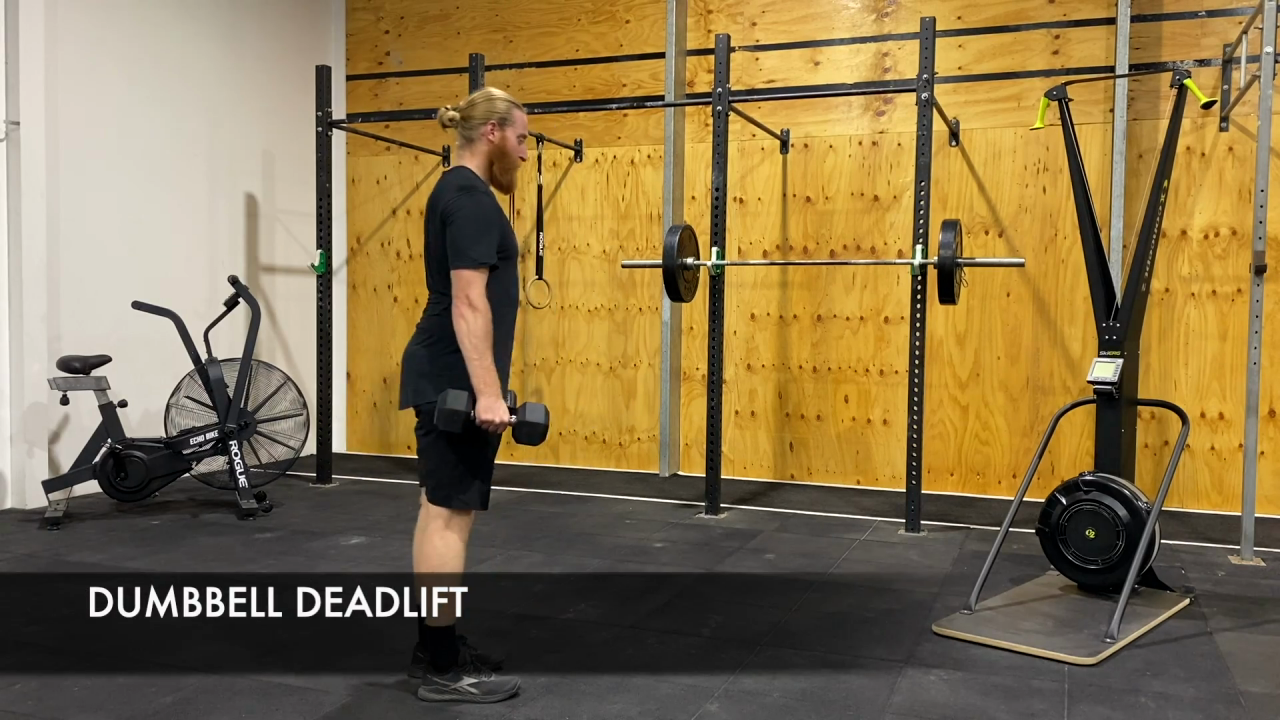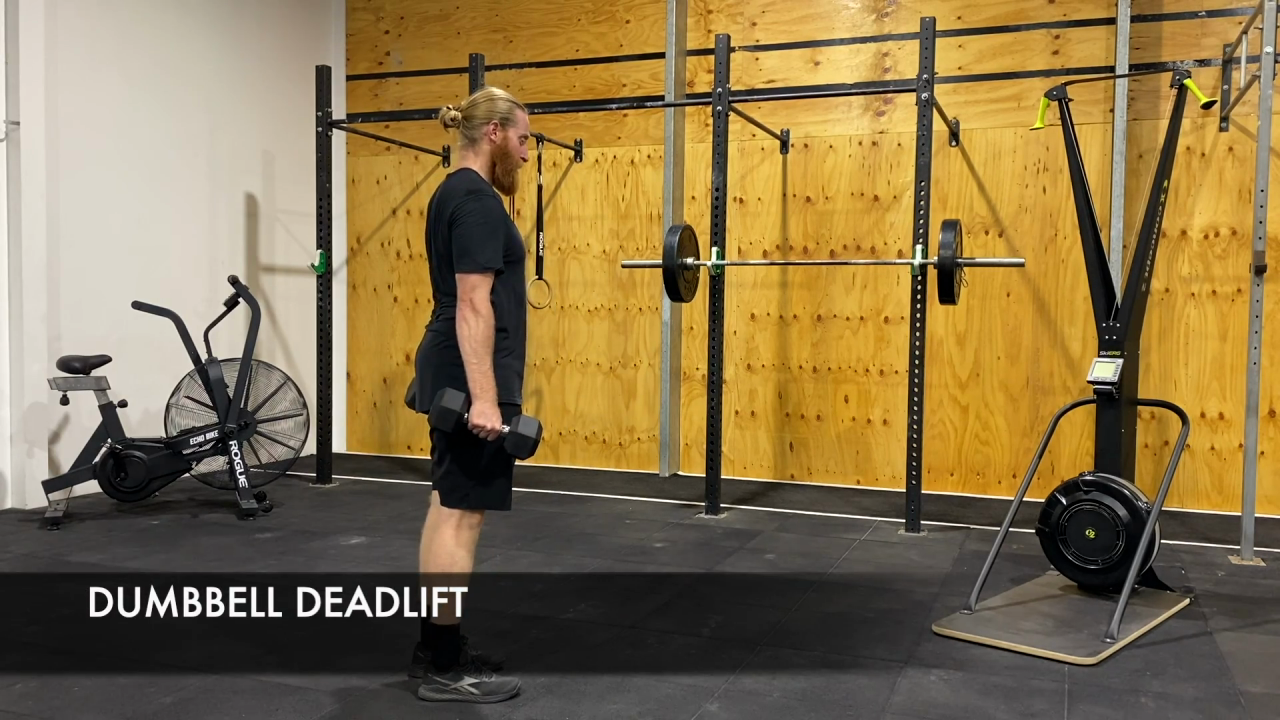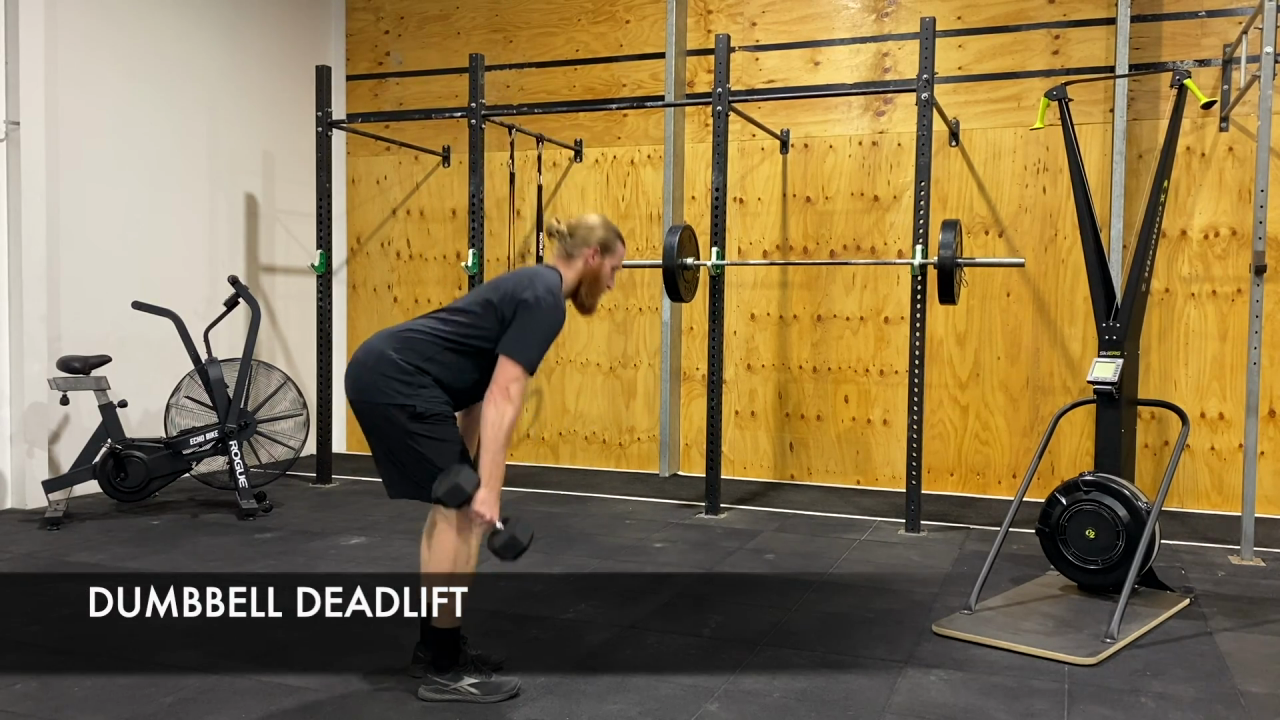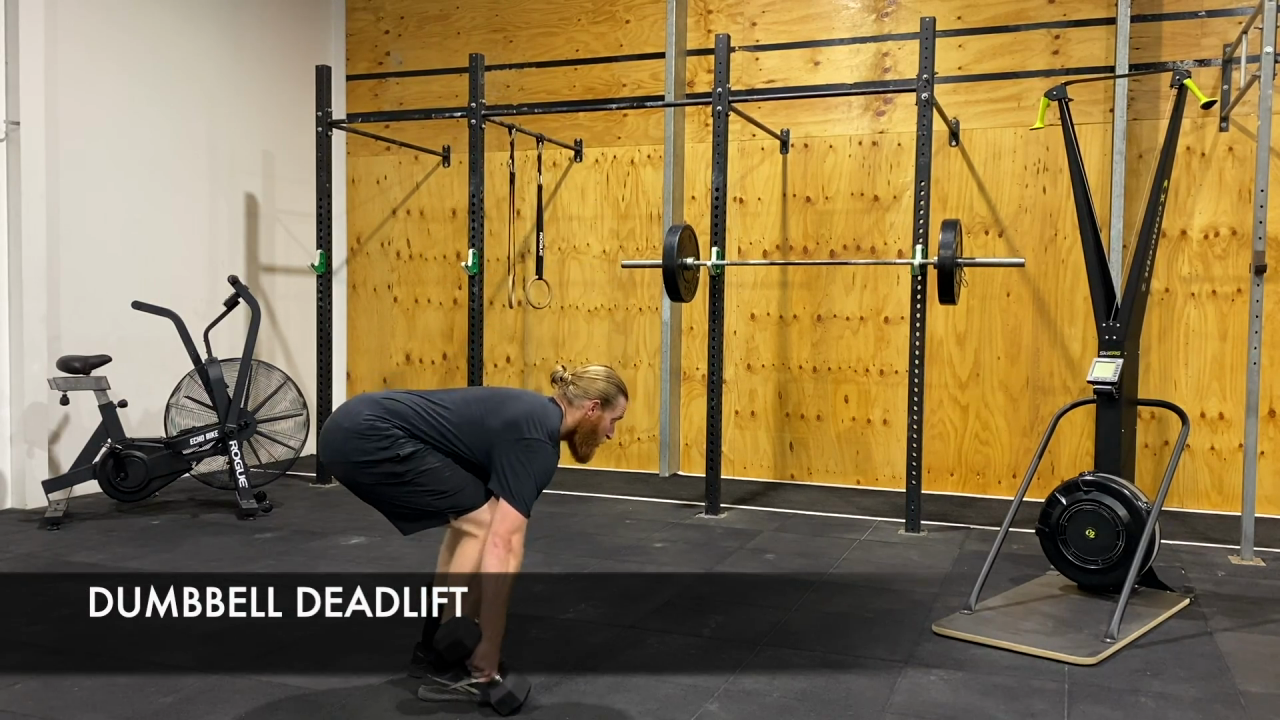
dt=1s
person 1, frame 1
left shoulder: (459, 191)
right shoulder: (471, 198)
right elbow: (470, 303)
right wrist: (490, 393)
left hip: (442, 375)
right hip: (453, 379)
left knee: (444, 509)
right knee: (453, 514)
left ankle: (436, 646)
right ankle: (442, 665)
person 1, frame 2
left shoulder: (454, 195)
right shoulder: (477, 201)
right elbow: (474, 306)
right wrist: (485, 398)
left hip: (452, 374)
right hip: (470, 380)
left knee: (448, 507)
right knee: (462, 514)
left ankle: (436, 646)
right ankle: (444, 666)
person 1, frame 3
left shoulder: (532, 287)
right shoulder: (544, 301)
left elbow: (486, 384)
right elbow: (504, 397)
left wrist: (465, 456)
right wrist: (488, 488)
left hip: (382, 373)
right hip: (398, 383)
left knee: (452, 507)
right knee: (460, 514)
left ankle: (436, 645)
right ankle: (444, 666)
person 1, frame 4
left shoulder: (532, 415)
right shoulder: (537, 441)
right elbow: (503, 543)
right wrist: (489, 647)
left hip: (354, 429)
right hip: (365, 438)
left knee: (471, 516)
right knee: (482, 523)
left ankle: (435, 645)
right ankle: (447, 666)
